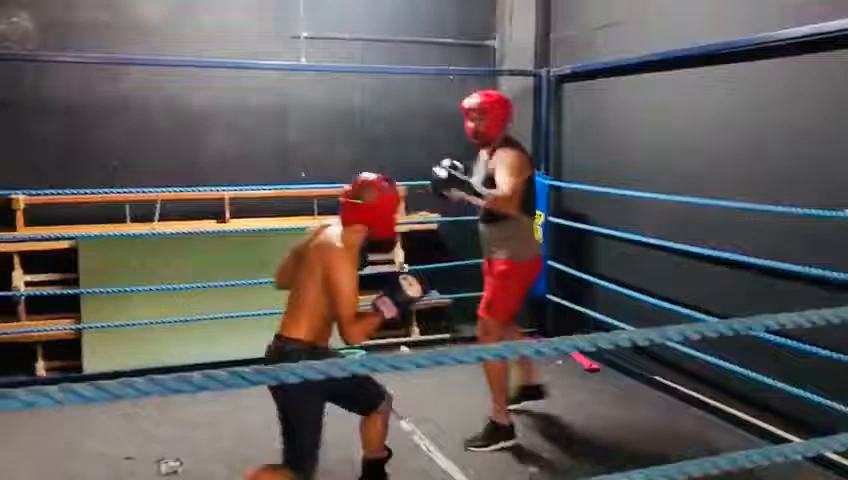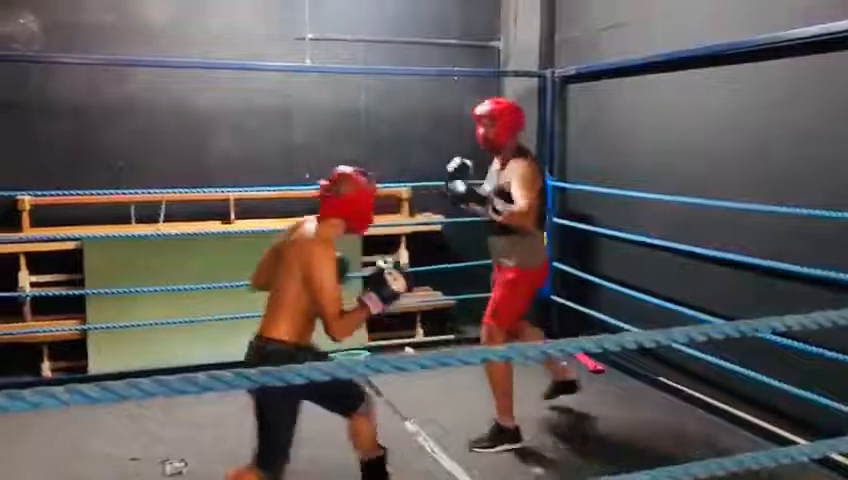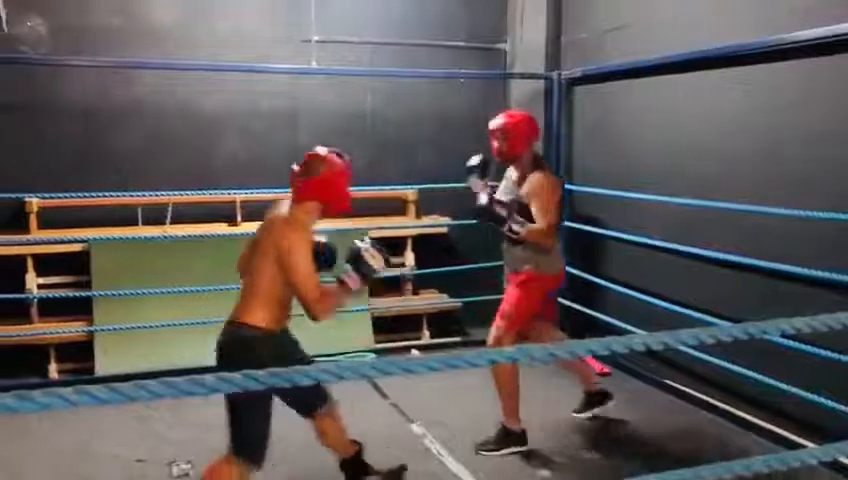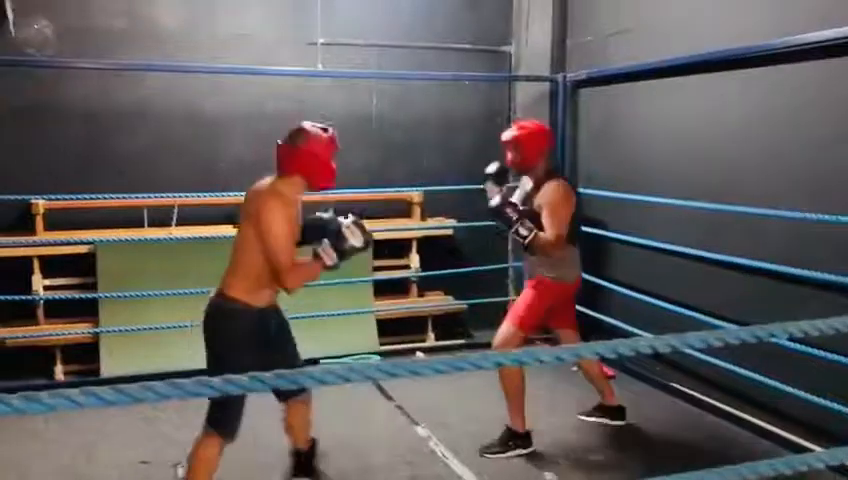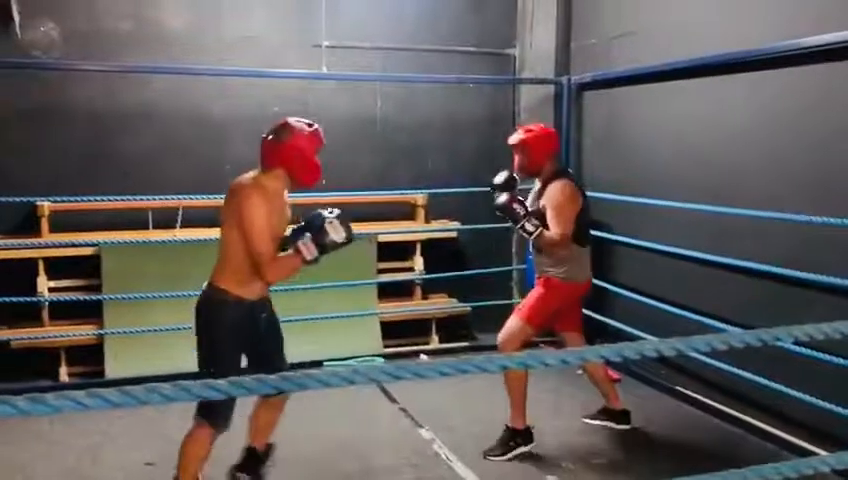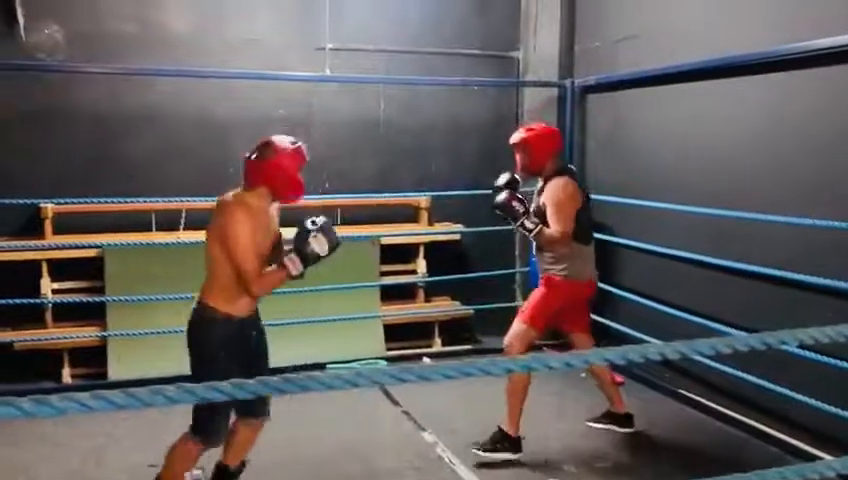
dt=0.1s
person 1, frame 1
left shoulder: (509, 157)
right shoulder: (487, 154)
left elbow: (506, 205)
left wrist: (462, 188)
right wrist: (456, 184)
left hip: (515, 259)
right hip: (498, 255)
left knee: (488, 334)
right knee: (503, 324)
left ankle: (502, 425)
right ankle: (530, 383)
person 1, frame 2
left shoulder: (521, 167)
right shoulder: (498, 161)
left elbow: (527, 218)
right elbow: (492, 206)
left wrist: (482, 200)
right wrist: (466, 188)
left hip: (522, 266)
right hip: (510, 262)
left knee: (491, 340)
right knee: (517, 326)
left ankle: (507, 427)
right ankle: (563, 375)
person 1, frame 3
left shoulder: (539, 180)
right shoulder: (513, 172)
left elbow: (545, 236)
right elbow: (500, 205)
left wrist: (506, 221)
right wrist: (479, 181)
left hip: (537, 274)
right hip: (523, 271)
left knee: (498, 344)
right knee: (544, 334)
left ankle: (513, 431)
right ankle: (595, 389)
person 1, frame 4
left shoulder: (554, 190)
right shoulder: (529, 181)
left elbow: (555, 244)
right elbow: (514, 212)
left wrist: (516, 224)
right wrist: (495, 188)
left hip: (555, 280)
right hip: (545, 278)
left knee: (503, 344)
right knee: (570, 342)
left ankle: (518, 433)
right ankle: (611, 405)
person 1, frame 5
left shoulder: (560, 190)
right shoulder: (545, 183)
left elbow: (559, 243)
right elbow: (541, 223)
left wrist: (522, 219)
right wrist: (511, 200)
left hip: (563, 280)
right hip: (564, 279)
left knee: (508, 340)
right knee: (575, 343)
left ankle: (518, 430)
right ankle: (615, 408)
person 1, frame 6
left shoulder: (561, 187)
right shoulder: (550, 181)
left elbow: (559, 241)
right elbow: (543, 224)
left wrist: (522, 217)
right wrist: (512, 199)
left hip: (568, 279)
right hip: (570, 278)
left knee: (514, 345)
right knee: (583, 345)
left ankle: (509, 436)
right ankle: (619, 412)
person 2, frame 1
left shoulder: (328, 233)
right shoulder: (340, 254)
left elbow: (283, 278)
right elbow: (352, 333)
right wrist: (390, 303)
left hip: (311, 353)
right hip: (297, 360)
left knee: (378, 404)
person 2, frame 2
left shoulder: (306, 230)
right shoulder: (319, 250)
left elbow: (258, 280)
right elbow: (337, 329)
right wrist: (376, 298)
left hip: (295, 354)
right hip: (278, 360)
left knee: (359, 405)
person 2, frame 3
left shoulder: (289, 216)
right shoulder: (291, 231)
left elbow: (245, 266)
right elbow: (316, 308)
right wrist: (356, 275)
left hip: (274, 339)
right hip: (250, 346)
left knee: (321, 406)
person 2, frame 4
left shoulder: (287, 196)
right shoulder: (272, 202)
right elbow: (288, 279)
left wrist: (305, 232)
right wrist: (332, 250)
left hip: (265, 314)
right hip: (235, 320)
left knee: (298, 393)
right knee: (222, 428)
person 2, frame 5
left shoulder: (279, 191)
right shoulder: (251, 194)
right elbow: (269, 270)
left wrist: (307, 232)
right wrist: (314, 245)
left hip: (257, 307)
right hip: (224, 309)
left knee: (276, 392)
right knee: (215, 417)
person 2, frame 6
left shoulder: (268, 208)
right shoulder: (236, 212)
right elbow: (255, 285)
left wrist: (301, 245)
right wrist: (299, 259)
left hip: (247, 323)
right hip: (214, 327)
left knee: (254, 414)
right knee: (207, 432)
